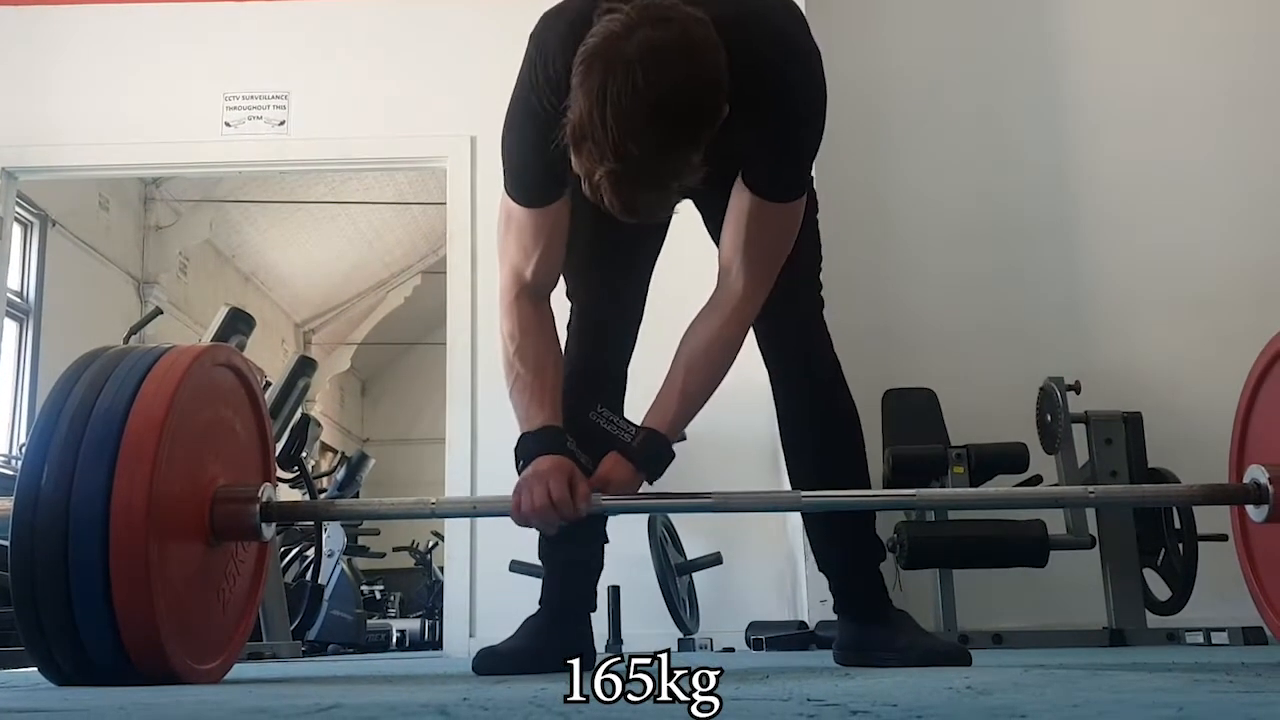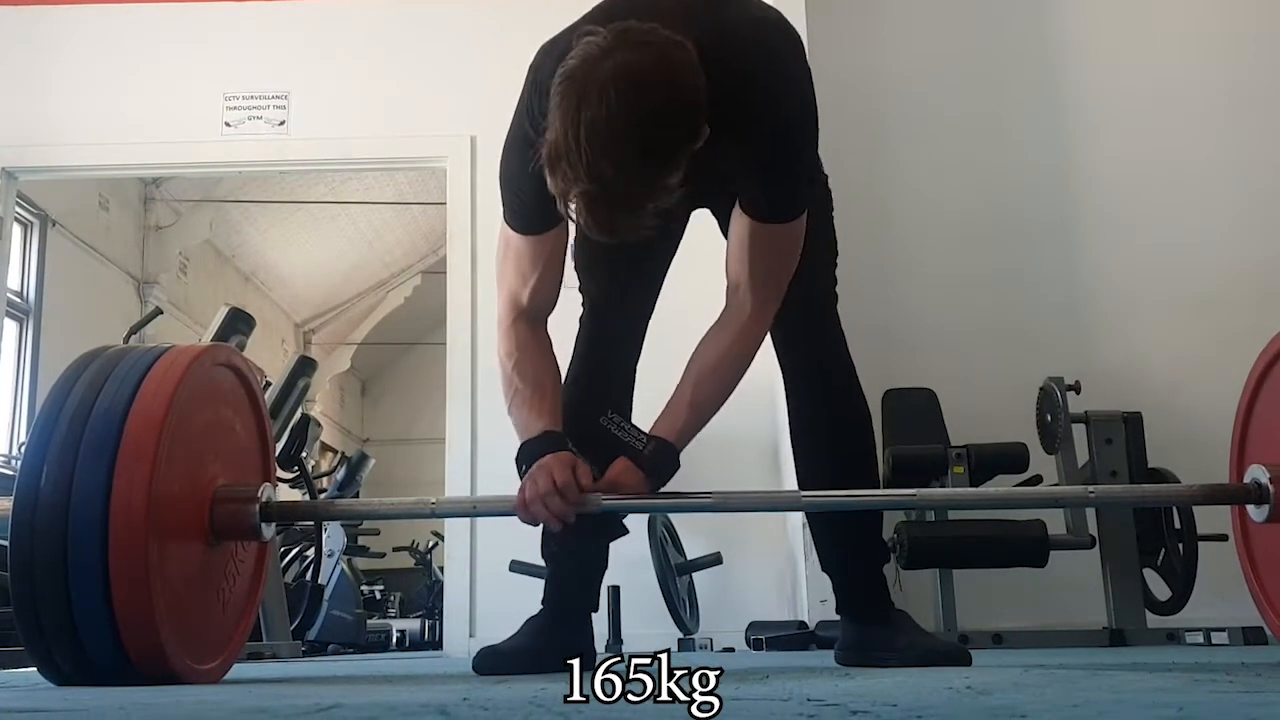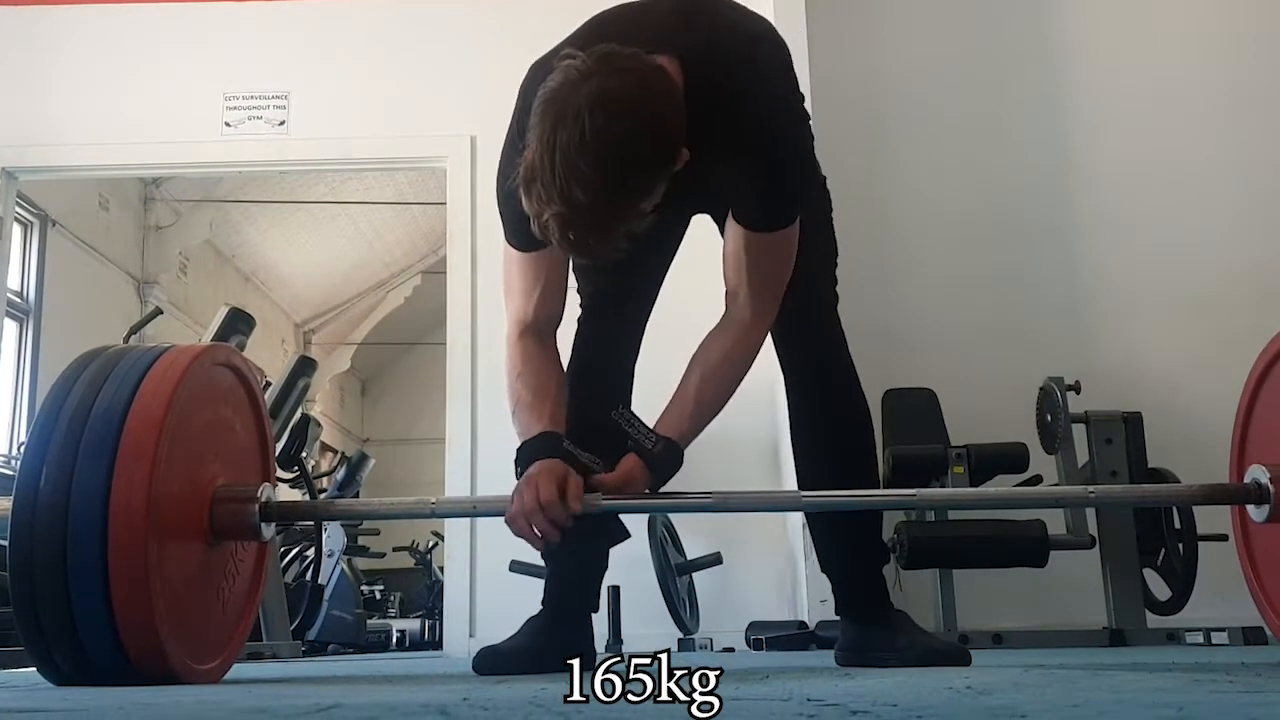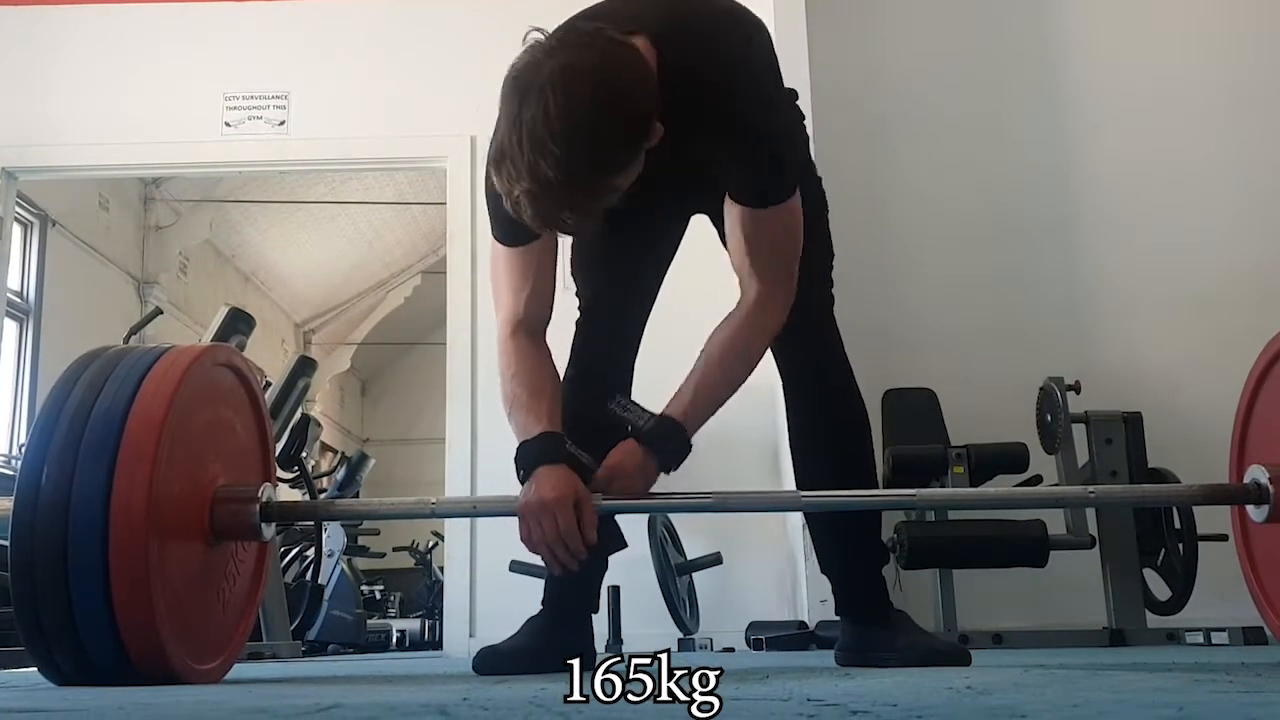
dt=0.2s
person 1, frame 1
left shoulder: (780, 64)
right shoulder: (552, 73)
left elbow: (740, 289)
right elbow: (525, 290)
left wrist: (646, 446)
right wrist: (543, 442)
left hip: (746, 149)
right hip: (605, 138)
left knee: (797, 336)
right knee: (596, 335)
left ankle: (865, 611)
right ankle: (562, 616)
person 1, frame 2
left shoulder: (767, 82)
right shoulder: (549, 110)
left elbow: (748, 308)
right elbow: (521, 312)
left wrist: (654, 455)
right wrist: (542, 446)
left hip: (745, 146)
right hip: (609, 153)
left knee: (810, 336)
right knee: (606, 333)
left ankle: (868, 613)
right ankle: (565, 617)
person 1, frame 3
left shoulder: (754, 99)
right shoulder: (541, 134)
left elbow: (748, 314)
right elbow: (530, 329)
left wrist: (656, 454)
right wrist: (542, 452)
left hip: (744, 148)
right hip: (602, 155)
left knee: (812, 340)
right knee: (602, 333)
left ankle: (868, 614)
right ankle: (565, 617)
person 1, frame 4
left shoulder: (734, 76)
right shoulder: (528, 135)
left elbow: (765, 297)
right elbow: (520, 326)
left wrist: (664, 438)
right wrist: (543, 457)
left hip: (739, 151)
right hip: (606, 151)
left knee: (808, 339)
right knee: (601, 335)
left ankle: (868, 614)
right ankle: (565, 618)
